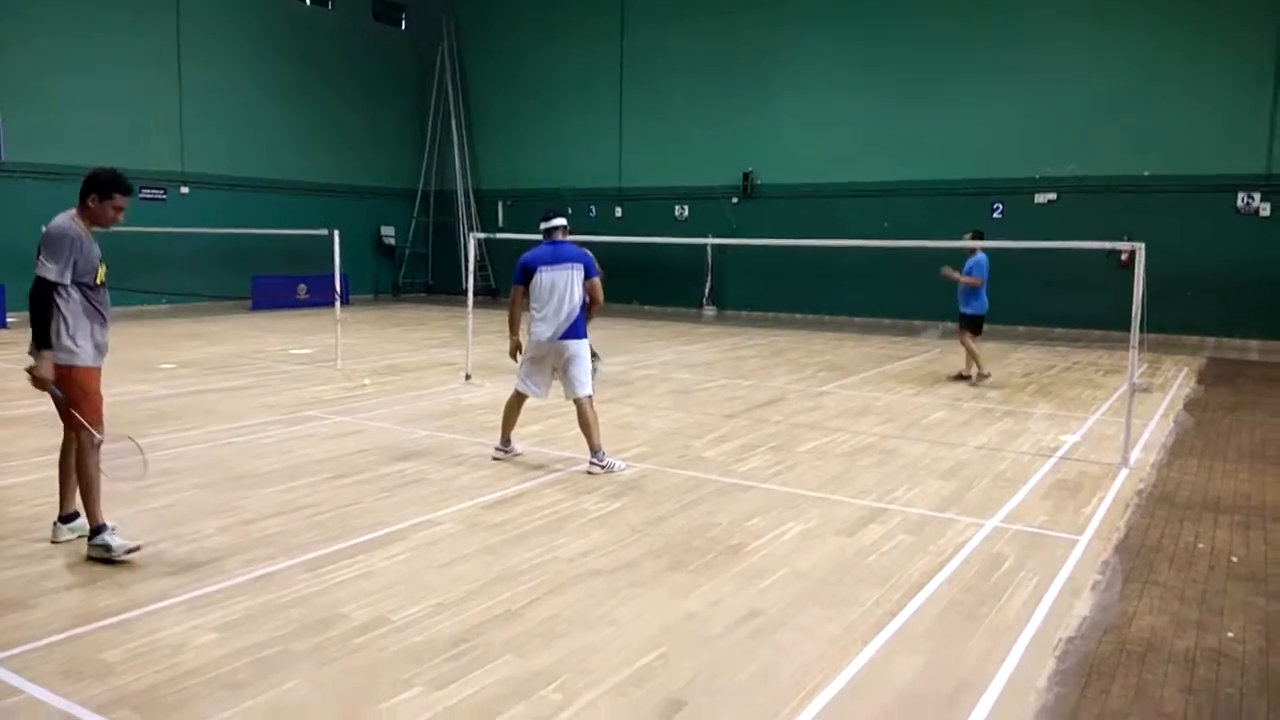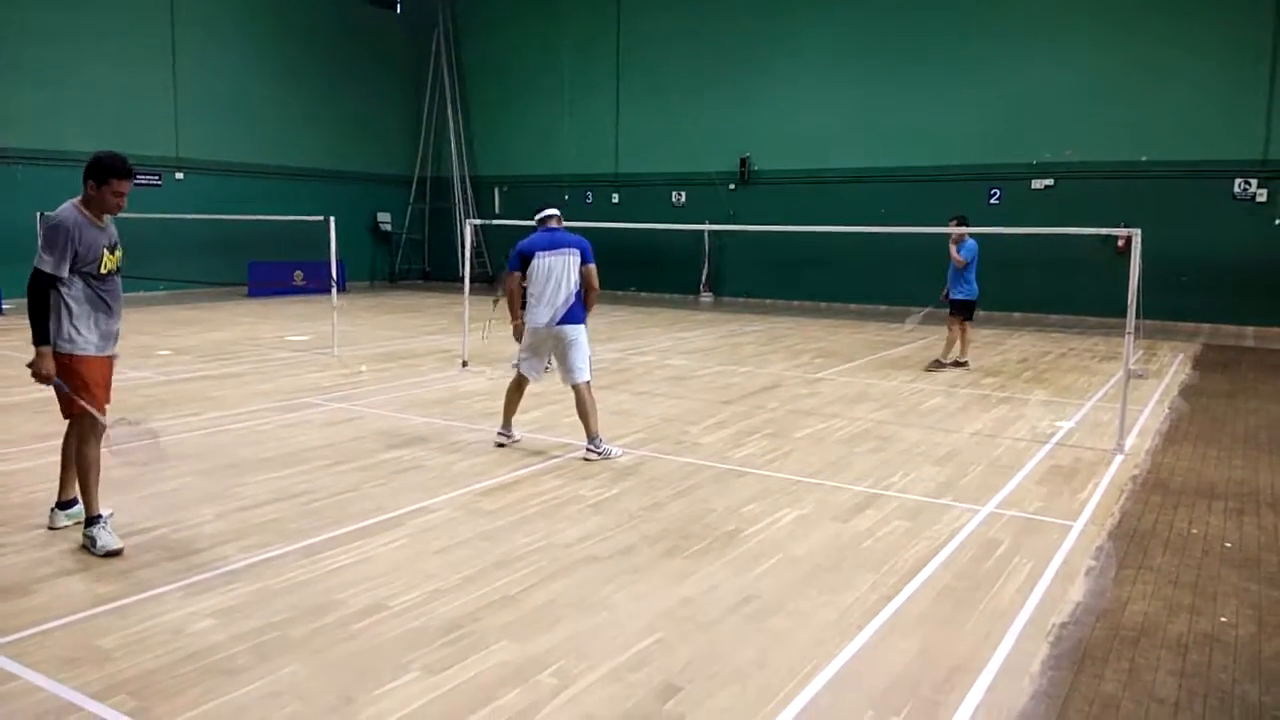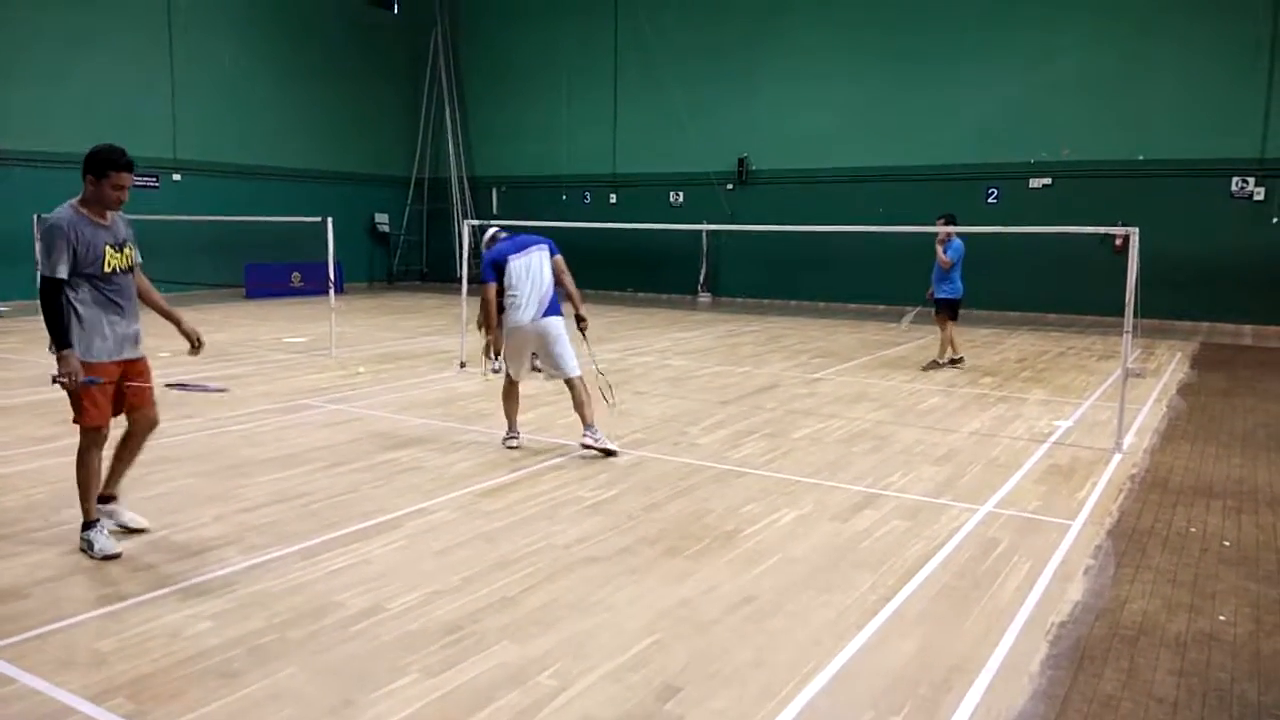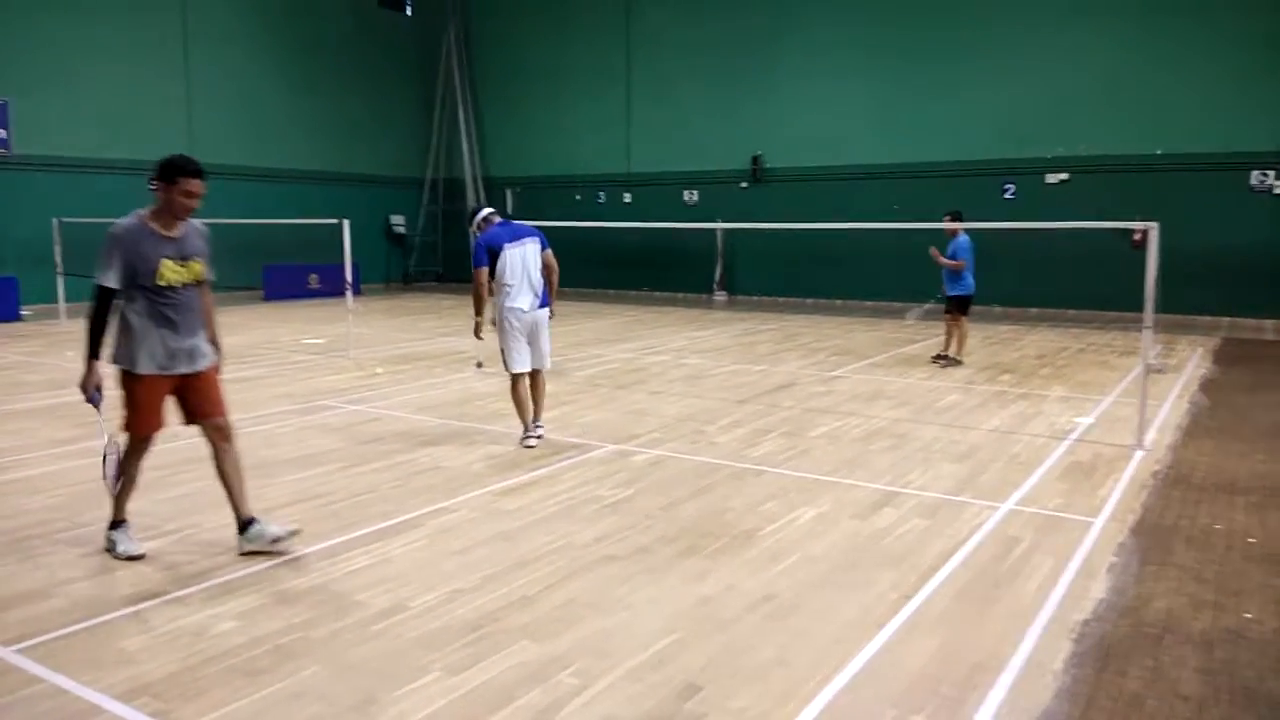
dt=0.4s
person 1, frame 1
left shoulder: (85, 236)
right shoulder: (64, 234)
right elbow: (41, 294)
right wrist: (44, 355)
left hip: (86, 353)
right hip: (69, 355)
left knee: (78, 435)
right knee: (89, 436)
left ankle: (68, 518)
right ankle: (98, 533)
person 1, frame 2
left shoulder: (107, 225)
right shoulder: (64, 224)
right elbow: (39, 287)
left wrist: (114, 337)
right wrist: (43, 350)
left hip: (101, 343)
right hip: (73, 346)
left knee: (83, 425)
right knee: (90, 425)
left ankle: (67, 504)
right ankle: (93, 523)
person 1, frame 3
left shoulder: (120, 222)
right shoulder: (63, 225)
right elbow: (50, 292)
left wrist: (179, 320)
right wrist: (65, 353)
left hip: (128, 346)
right hip: (89, 352)
left knee: (146, 421)
right knee: (95, 434)
left ankle: (106, 497)
right ankle: (91, 526)
person 1, frame 4
left shoulder: (199, 234)
right shoulder: (127, 235)
right elbow: (104, 301)
left wrist: (213, 345)
right wrist: (92, 364)
left hip: (195, 358)
right hip: (145, 362)
left knee: (221, 433)
right knee: (141, 440)
left ankle: (248, 526)
right ankle: (117, 526)
person 2, frame 1
left shoulder: (528, 259)
right shoulder: (583, 257)
left elbow: (516, 302)
right elbow: (597, 299)
left wrist: (513, 337)
left hip: (539, 338)
right hip: (573, 339)
left knee: (520, 393)
right knee: (583, 399)
left ankle: (503, 445)
right ankle: (598, 458)
person 2, frame 2
left shoulder: (524, 246)
right shoulder: (580, 243)
left elbow: (512, 288)
right elbow: (592, 287)
left wrist: (516, 320)
right wrist: (582, 316)
left hip: (536, 324)
right hip: (570, 325)
left knee: (521, 377)
right knee: (581, 384)
left ankle: (506, 431)
right ankle: (594, 444)
person 2, frame 3
left shoulder: (491, 256)
right shoulder: (541, 242)
left elbow: (489, 300)
right elbow: (564, 275)
left wrist: (492, 335)
right wrist: (580, 311)
left hip: (517, 324)
right hip: (550, 319)
left knee: (512, 377)
right knee: (573, 378)
left ankle: (512, 434)
right ankle: (591, 434)
person 2, frame 4
left shoulder: (484, 240)
right shoulder: (533, 232)
left elbow: (482, 283)
right elbow: (552, 268)
left wrist: (478, 317)
right wrist: (551, 302)
left hip: (511, 312)
right hip: (539, 309)
left knee: (519, 373)
right knee: (537, 369)
left ankle: (530, 431)
right ankle: (538, 422)
